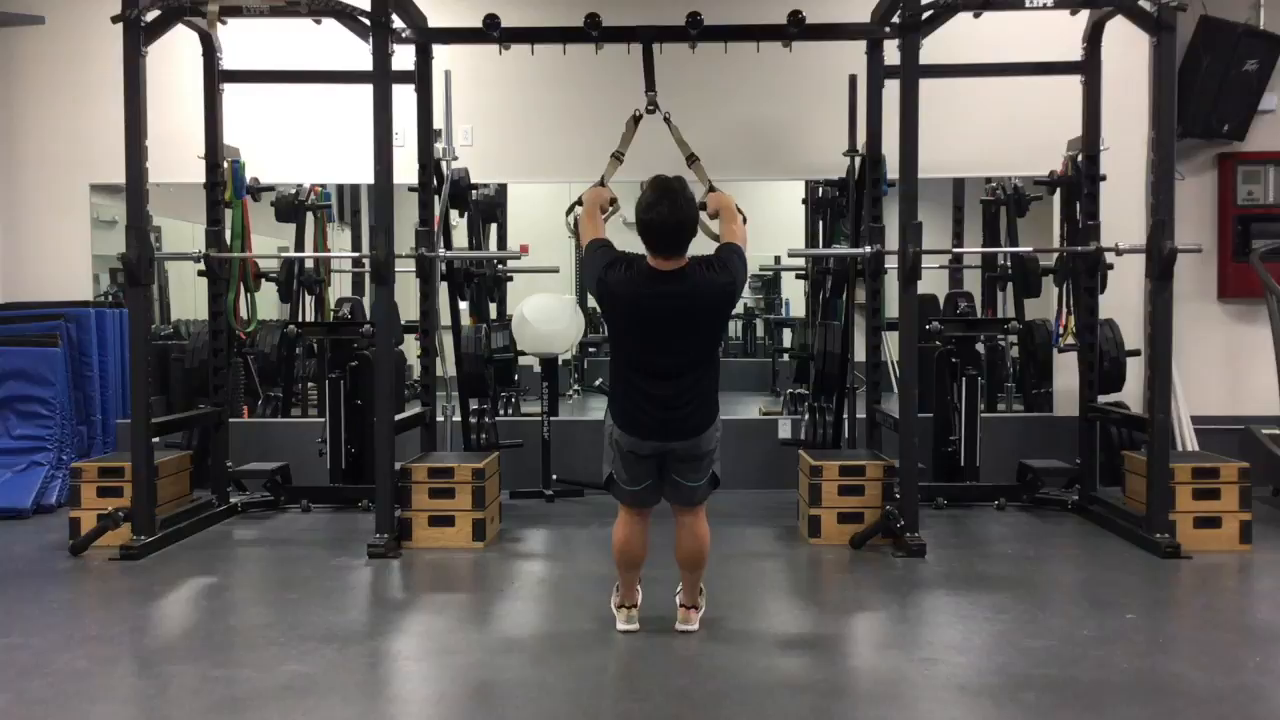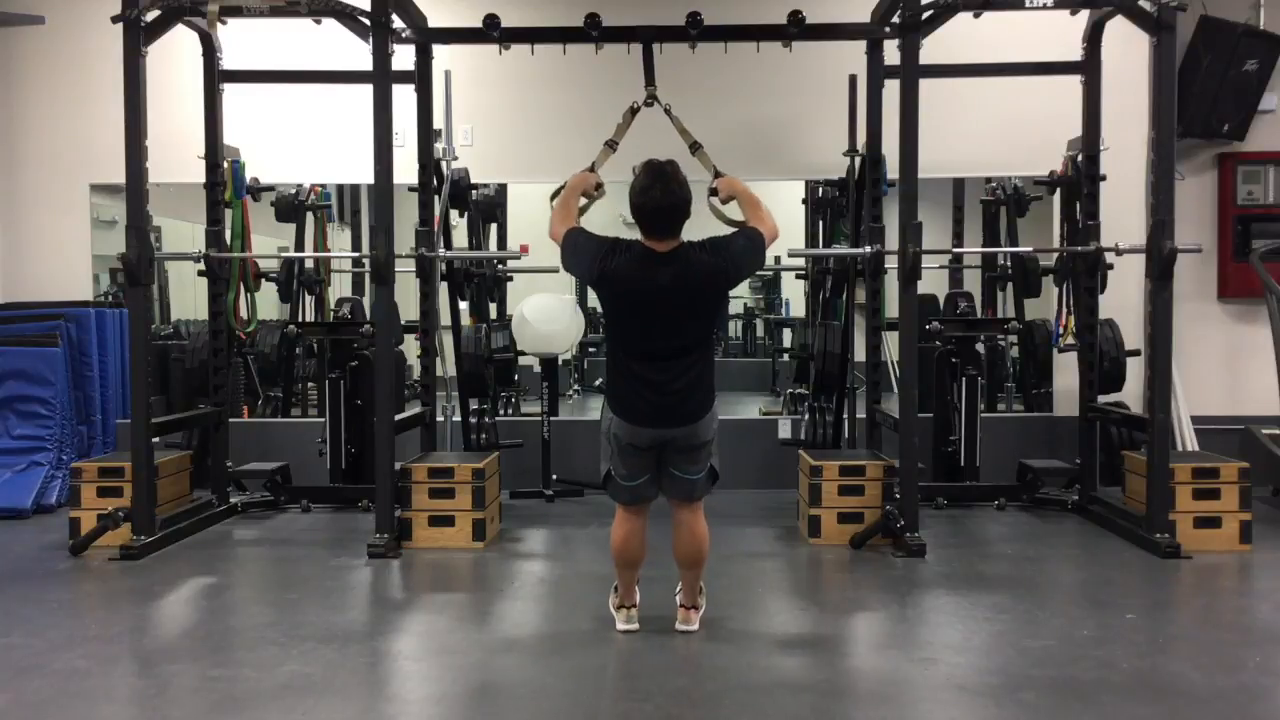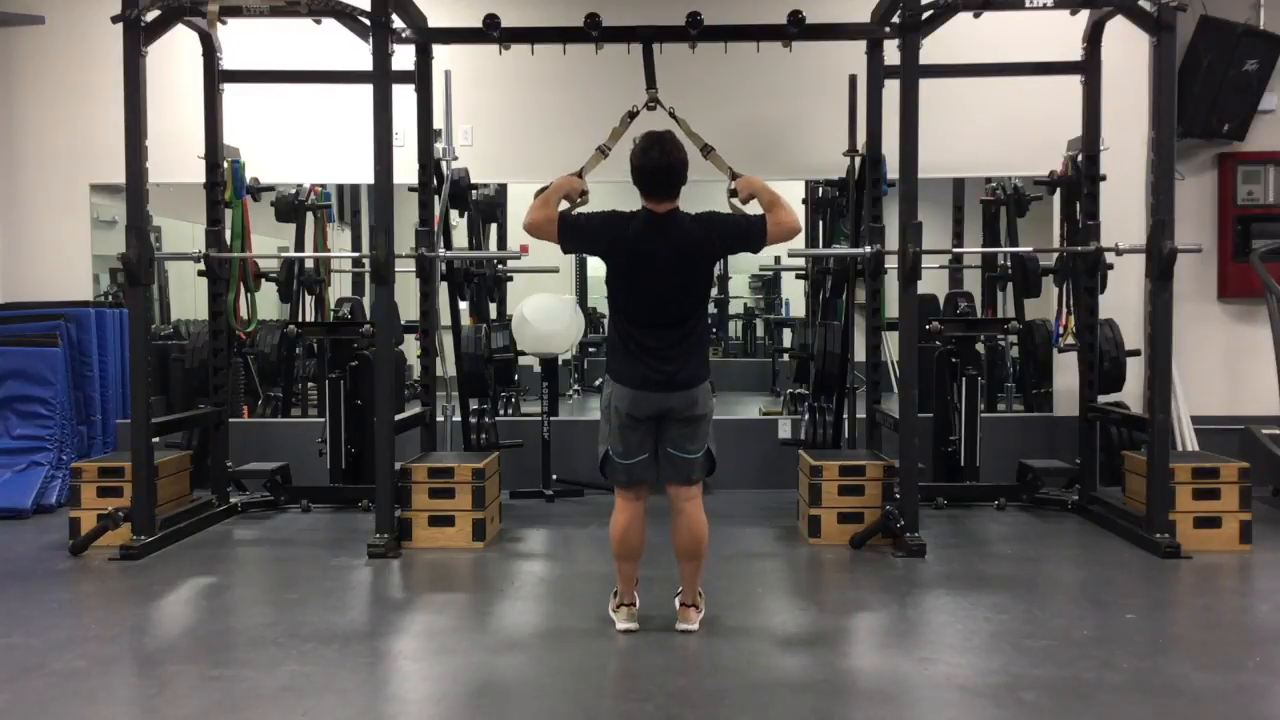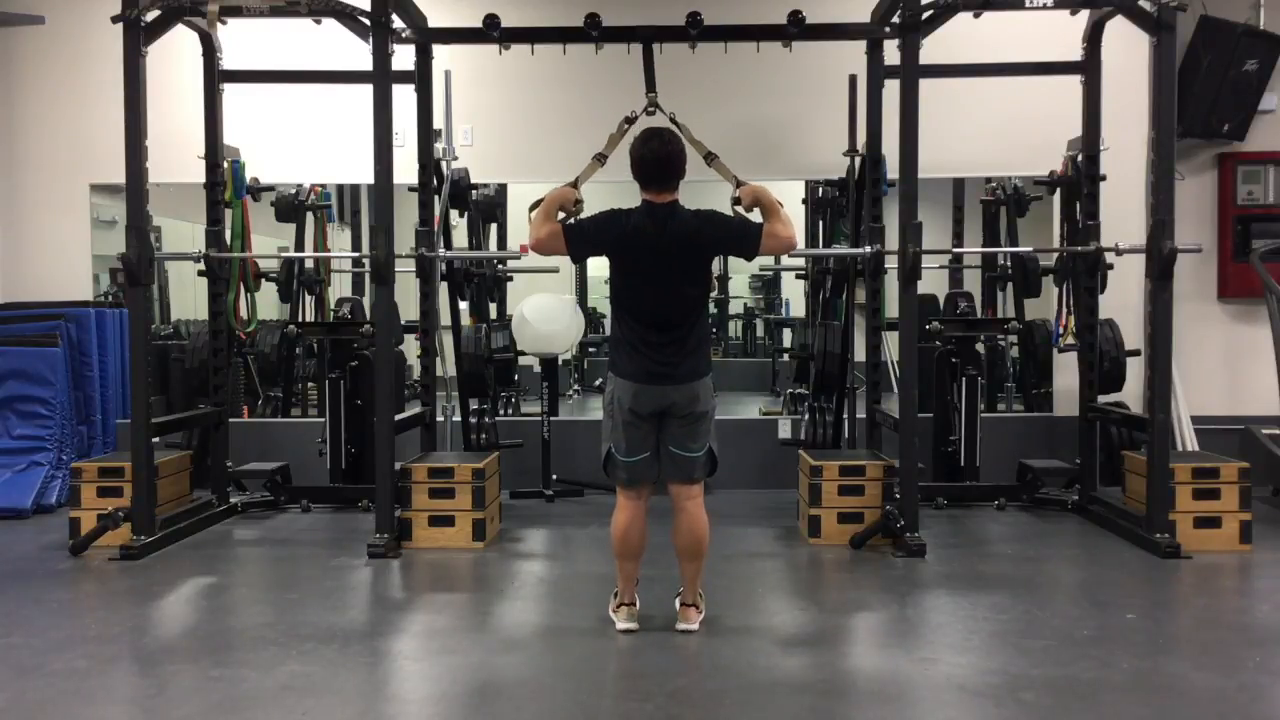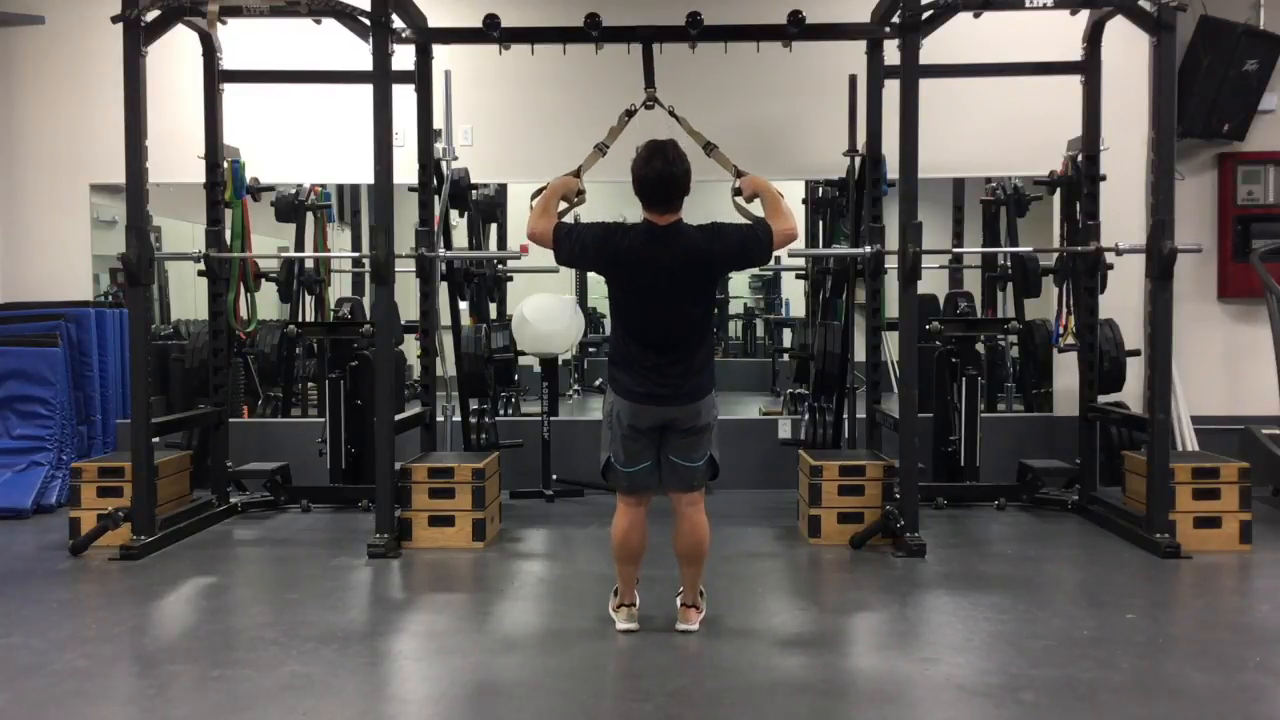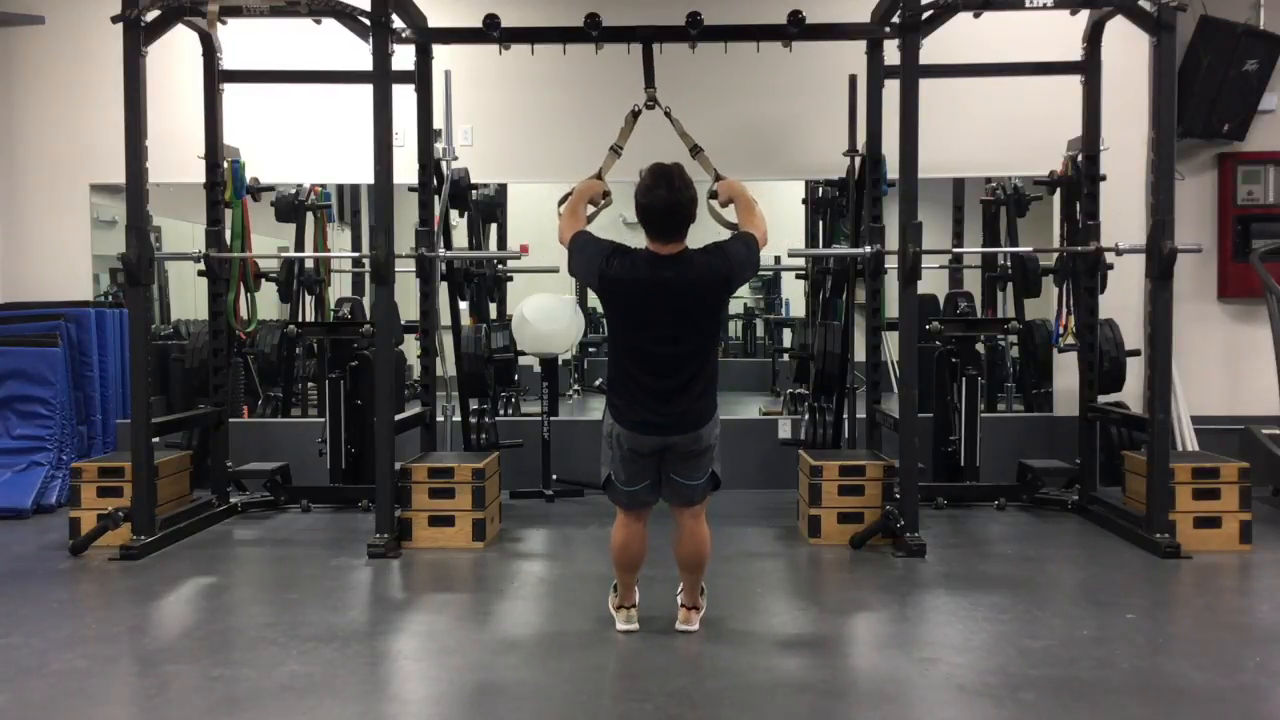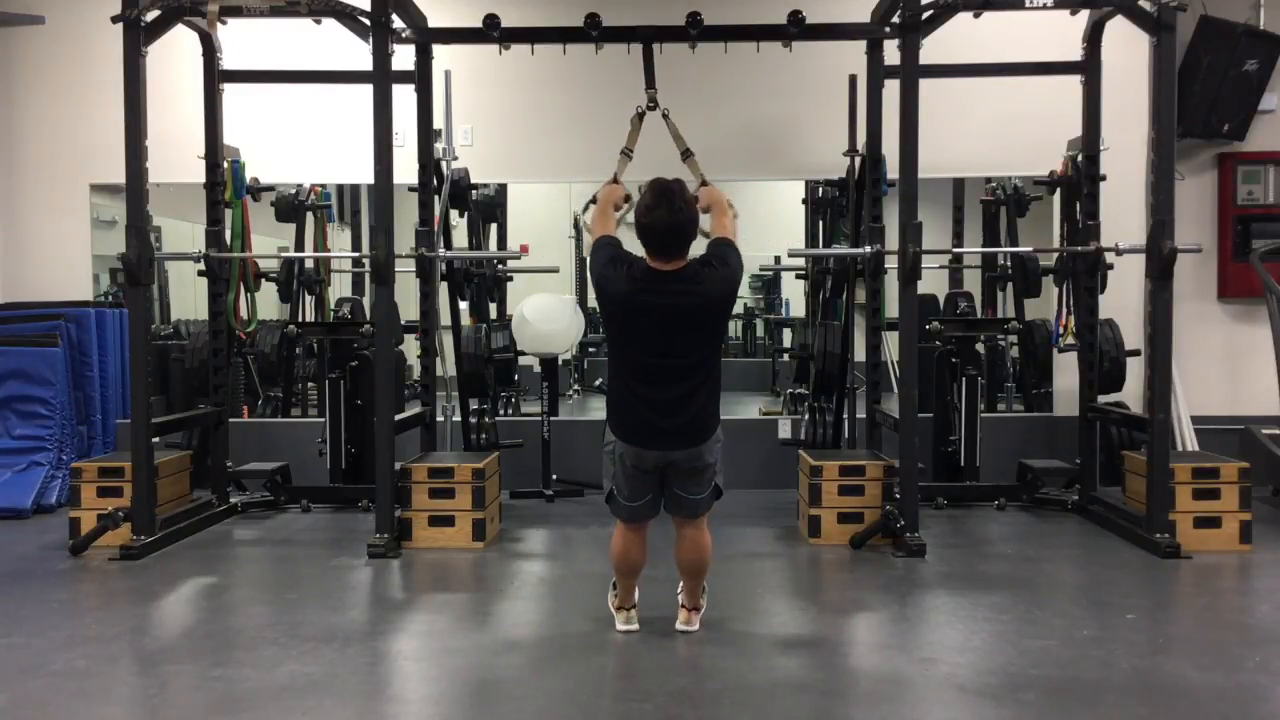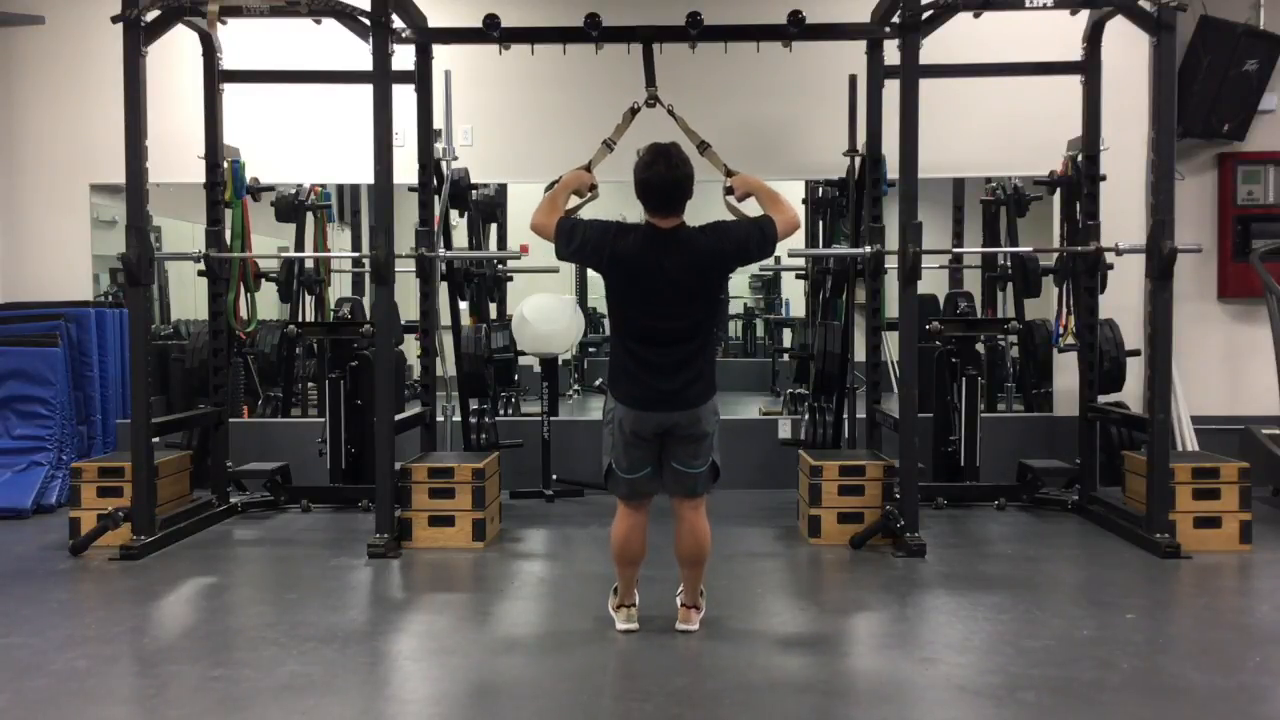
dt=0.5s
person 1, frame 1
left shoulder: (614, 281)
right shoulder: (719, 283)
left elbow: (590, 232)
right elbow: (734, 232)
left wrist: (593, 199)
right wrist: (724, 206)
left hip: (631, 424)
right hip: (696, 425)
left knee: (633, 512)
right knee: (691, 512)
left ankle: (627, 604)
right ankle: (690, 605)
person 1, frame 2
left shoulder: (609, 265)
right shoulder: (714, 266)
left elbow: (561, 229)
right elbow: (766, 229)
left wrist: (576, 186)
right wrist: (737, 190)
left hip: (628, 415)
right hip: (692, 415)
left knee: (630, 511)
right knee: (688, 510)
left ankle: (625, 603)
right ankle: (689, 604)
person 1, frame 3
left shoulder: (614, 231)
right shoulder: (708, 231)
left elbow: (534, 221)
right elbow: (789, 224)
left wrist: (561, 187)
right wrist: (758, 188)
left hip: (628, 387)
right hip: (689, 387)
left knee: (629, 497)
right knee: (688, 496)
left ankle: (625, 602)
right ankle: (690, 604)
person 1, frame 4
left shoulder: (616, 227)
right shoulder: (706, 227)
left elbow: (540, 239)
right elbow: (784, 238)
left wrist: (556, 199)
right wrist: (763, 197)
left hip: (631, 382)
right hip: (690, 383)
left knee: (630, 495)
right knee: (688, 495)
left ankle: (625, 602)
right ankle: (690, 603)
person 1, frame 5
left shoulder: (613, 244)
right shoulder: (712, 245)
left elbow: (538, 228)
right elbow: (786, 229)
left wrist: (558, 188)
right wrist: (764, 188)
left hip: (630, 396)
right hip: (692, 397)
left knee: (631, 502)
right knee: (689, 502)
left ankle: (625, 603)
right ankle: (690, 604)
person 1, frame 6
left shoulder: (612, 270)
right shoulder: (718, 270)
left elbow: (569, 229)
right elbow: (756, 229)
left wrist: (585, 192)
right wrist: (737, 193)
left hip: (630, 420)
right hip: (694, 420)
left knee: (631, 514)
right knee: (691, 514)
left ankle: (625, 604)
right ankle: (691, 605)
person 1, frame 7
left shoulder: (614, 281)
right shoulder: (717, 283)
left elbow: (603, 227)
right elbow: (723, 228)
left wrist: (610, 198)
right wrist: (714, 200)
left hip: (631, 435)
right hip: (696, 434)
left knee: (630, 523)
right knee: (692, 523)
left ankle: (624, 605)
right ankle: (691, 606)
person 1, frame 8
left shoulder: (614, 245)
right shoulder: (717, 246)
left elbow: (542, 221)
right elbow: (788, 219)
left wrist: (570, 182)
right wrist: (751, 185)
left hip: (632, 403)
right hip: (693, 403)
left knee: (631, 506)
right knee: (690, 507)
left ankle: (625, 603)
right ankle: (690, 605)
